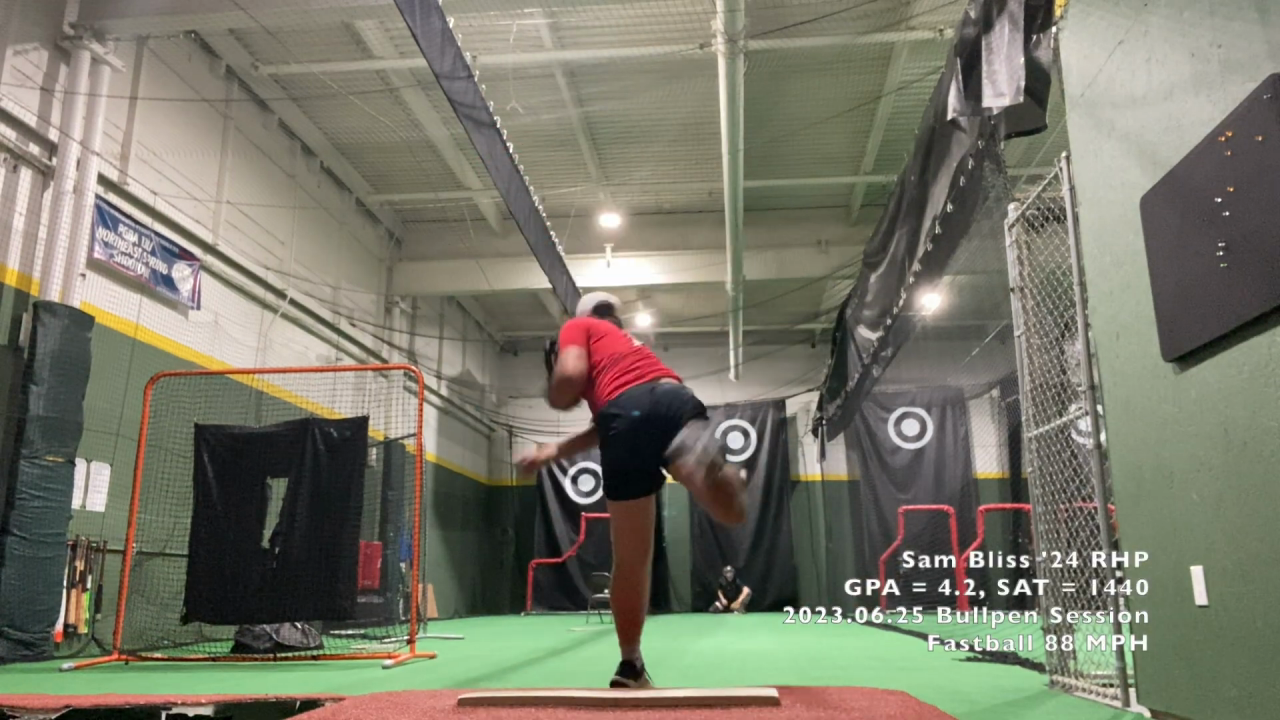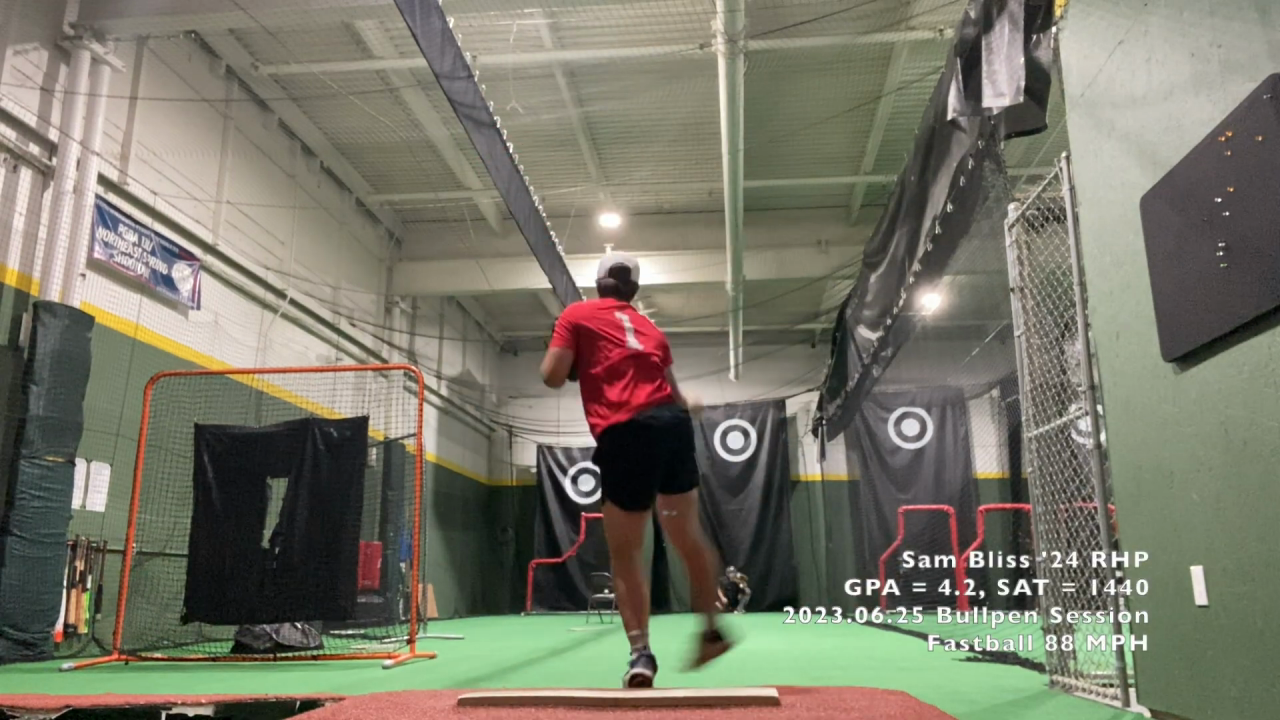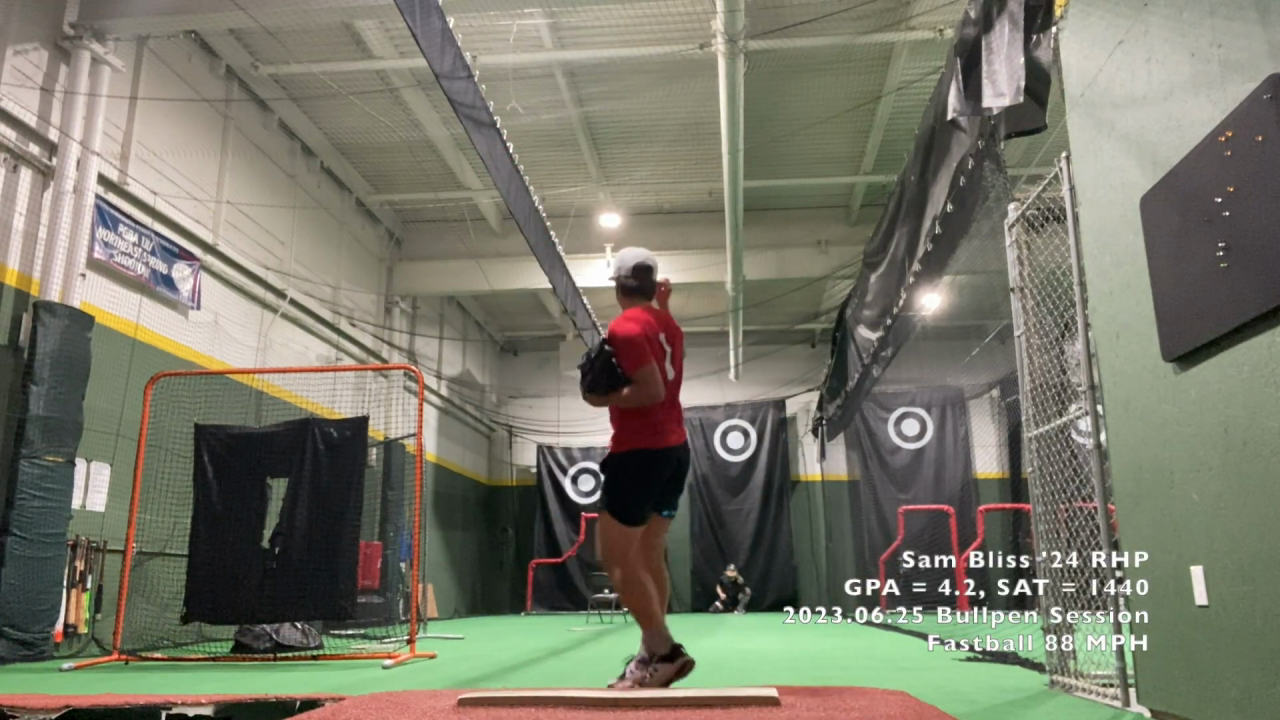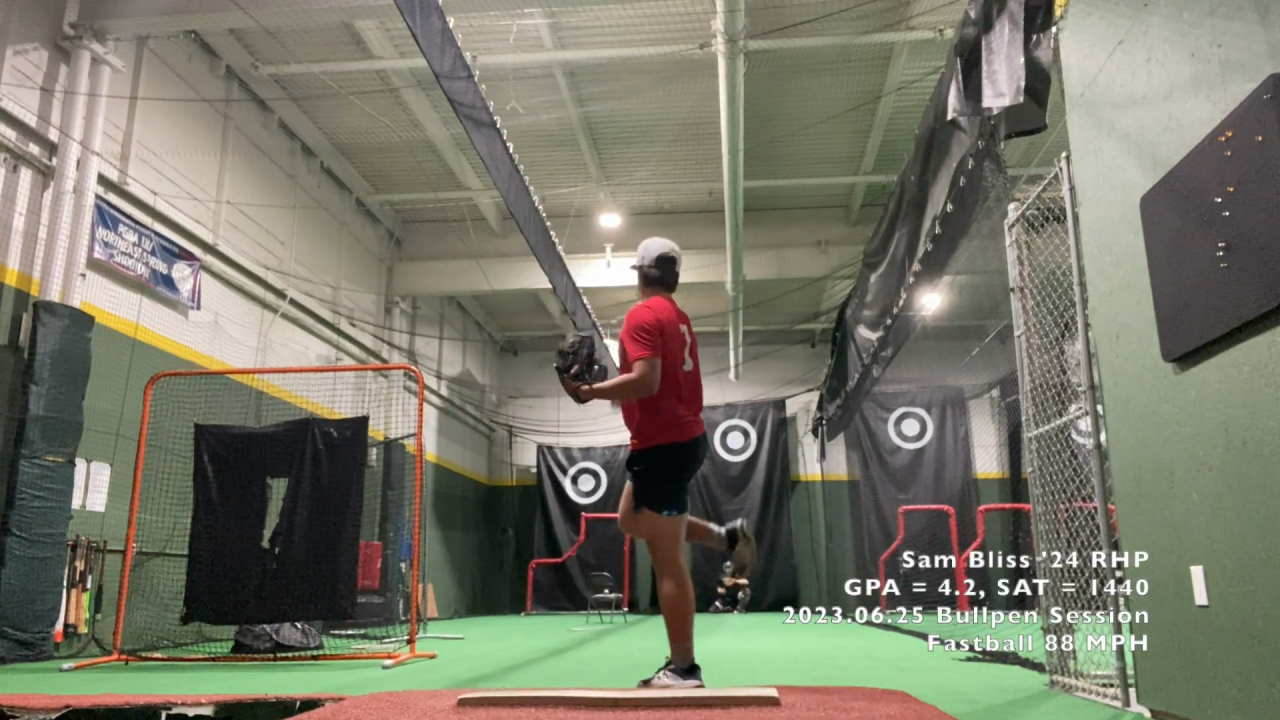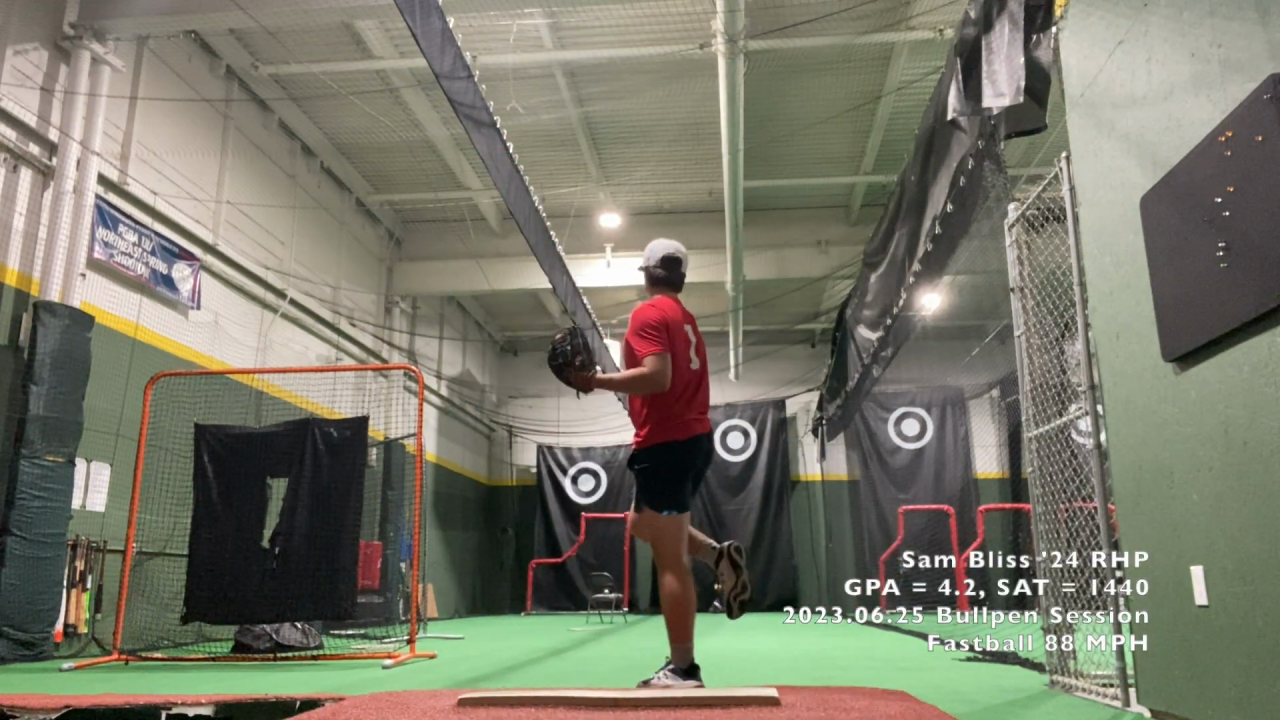
dt=0.3s
person 1, frame 1
left shoulder: (583, 327)
right shoulder: (624, 339)
left elbow: (570, 378)
left wrist: (571, 396)
right wrist: (556, 450)
left hip: (630, 414)
left knee: (632, 558)
right knee: (730, 507)
left ankle: (631, 667)
right ankle: (703, 451)
person 1, frame 2
left shoulder: (577, 315)
right shoulder: (652, 329)
left elbow: (553, 376)
left wrist: (557, 367)
right wrist: (688, 407)
left hip: (625, 436)
right hip: (671, 424)
left knee: (626, 557)
right knee: (688, 538)
left ankle: (640, 657)
right ankle: (711, 629)
person 1, frame 3
left shoulder: (624, 328)
right shoulder: (668, 324)
left elbow: (653, 391)
left wrist: (604, 400)
right wrist: (663, 306)
left hip: (639, 454)
right hip: (674, 450)
left knee: (616, 558)
right knee: (646, 556)
left ankle: (664, 650)
right ankle: (652, 653)
person 1, frame 4
left shoulder: (642, 314)
right shoulder: (681, 319)
left elbow: (645, 381)
left wrist: (591, 391)
left hip: (662, 445)
right hip: (686, 438)
left knee: (667, 560)
right knee: (632, 518)
left ankle: (683, 668)
right ankle: (726, 536)
person 1, frame 5
left shoulder: (648, 313)
right shoulder: (686, 319)
left elbow: (656, 377)
left wrist: (596, 380)
left hip: (667, 444)
right hip: (694, 439)
left knee: (669, 560)
right knee: (642, 524)
left ankle: (682, 668)
right ankle: (719, 555)
